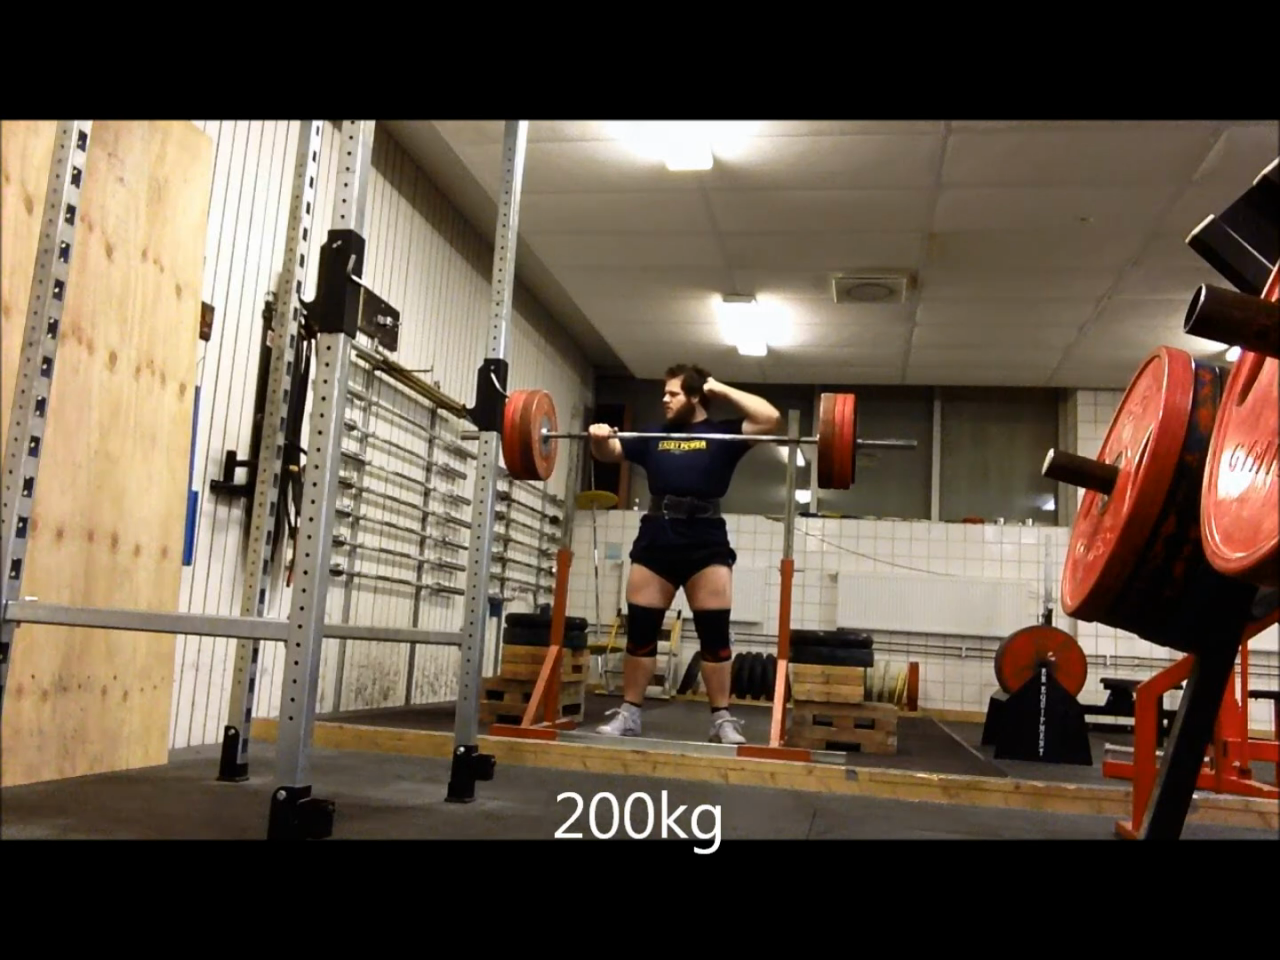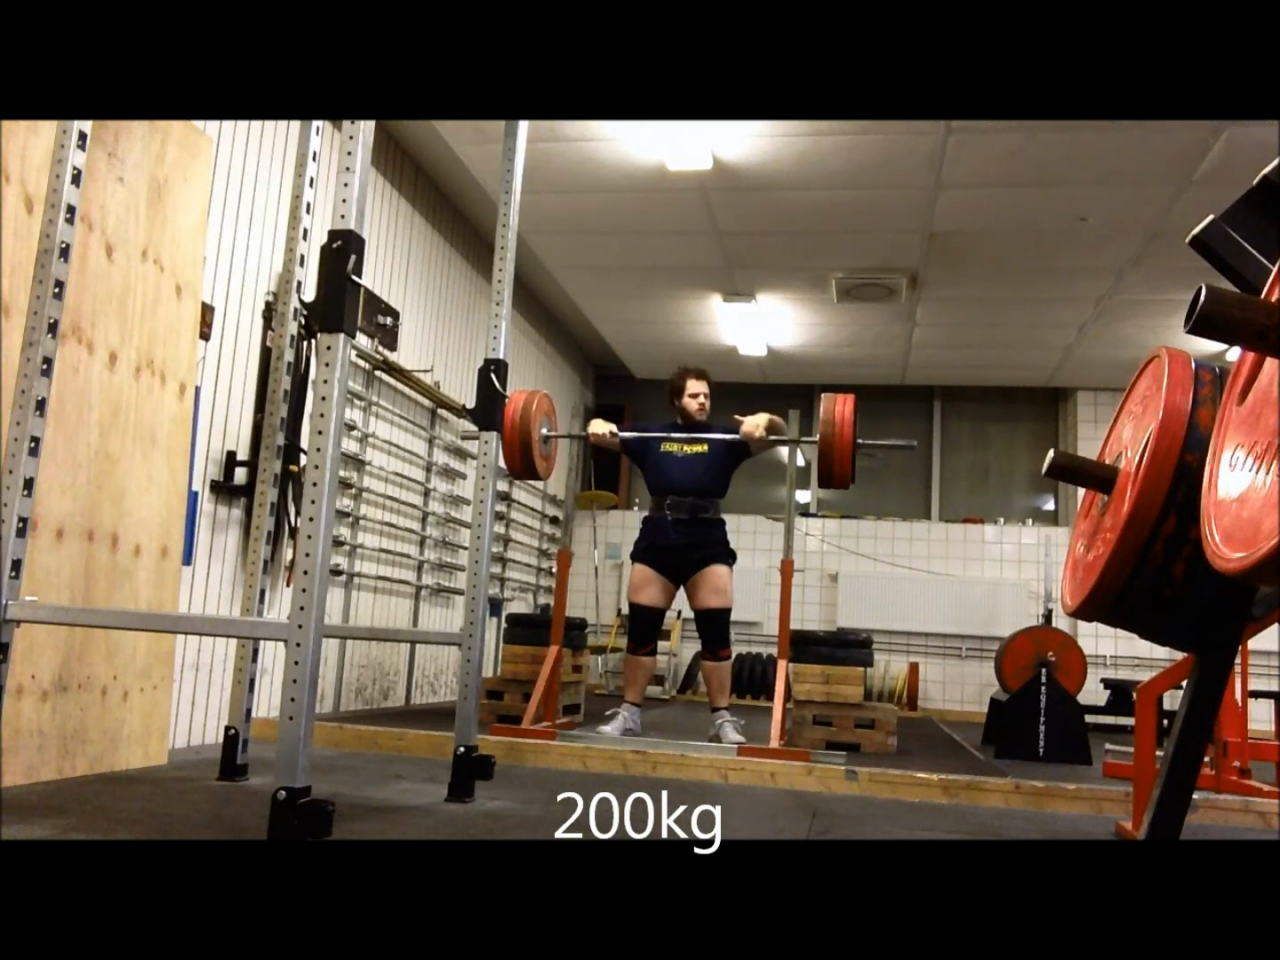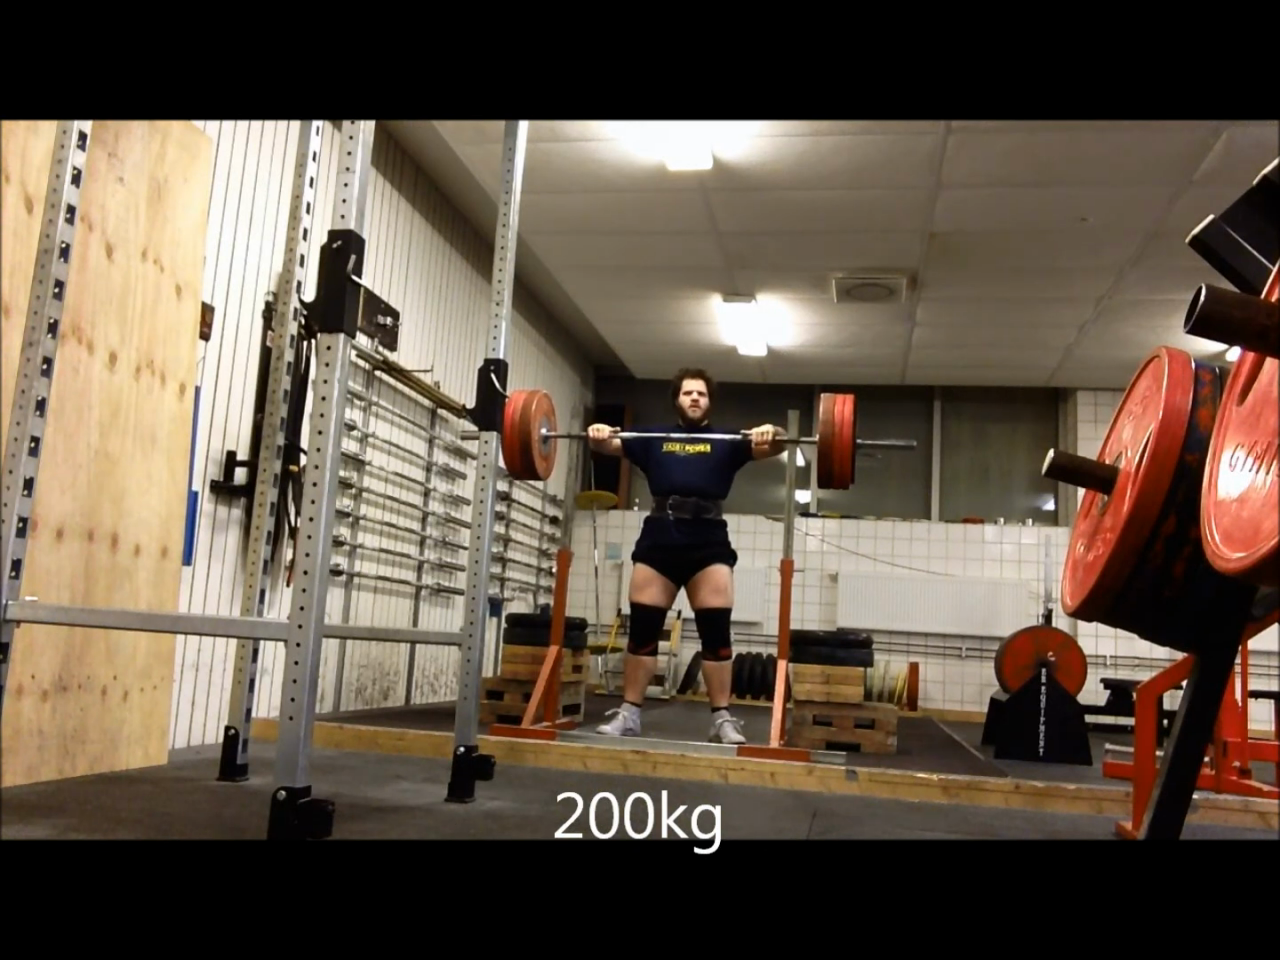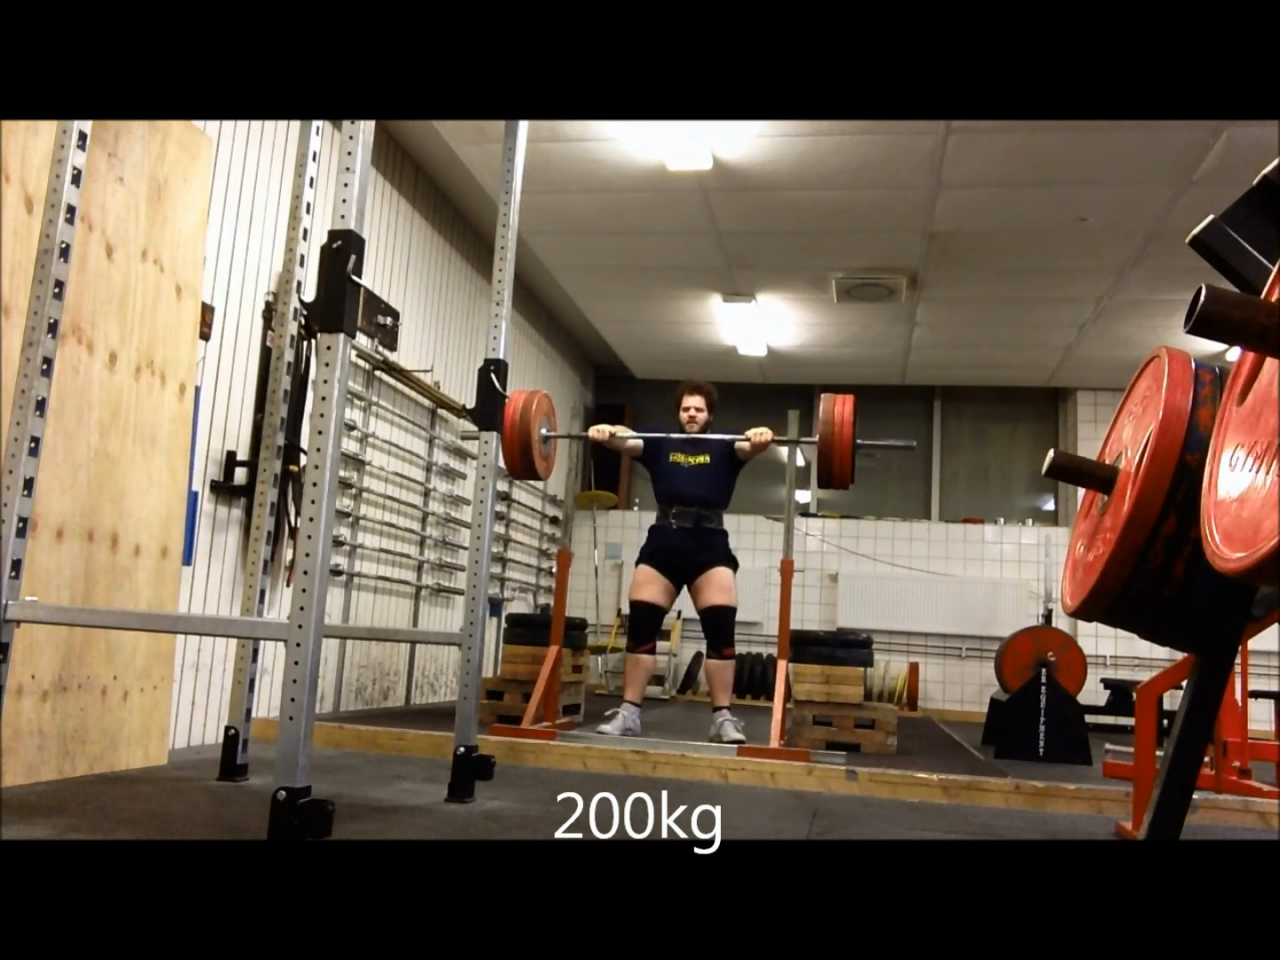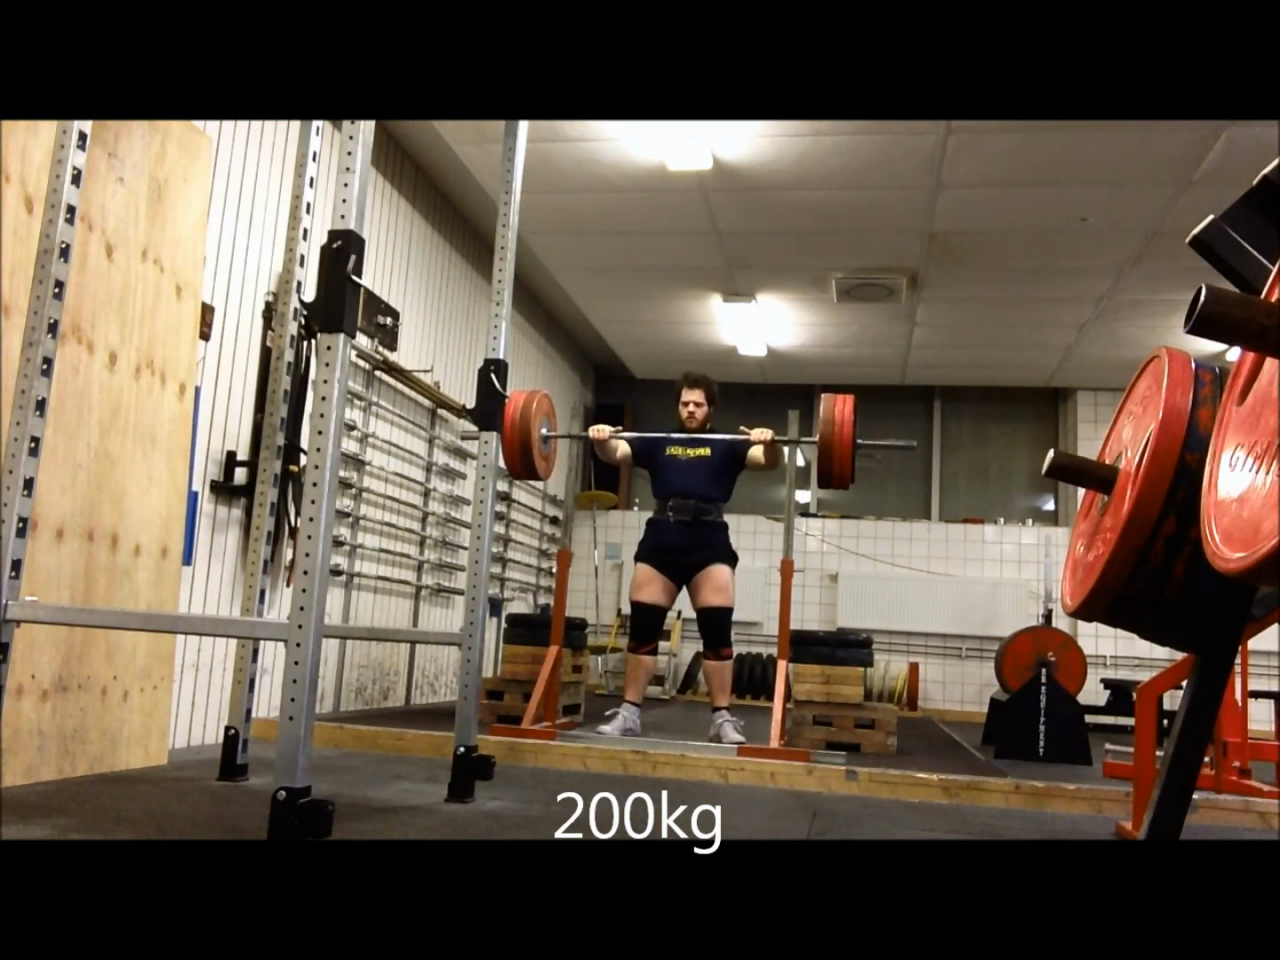
dt=1s
person 1, frame 1
left shoulder: (723, 433)
right shoulder: (652, 437)
left elbow: (771, 419)
right elbow: (607, 452)
left wrist: (722, 390)
right wrist: (599, 436)
left hip: (705, 542)
right hip: (656, 538)
left knee: (714, 632)
right knee: (640, 630)
left ankle: (722, 719)
right ankle: (629, 714)
person 1, frame 2
left shoulder: (724, 439)
right shoulder: (651, 437)
left elbow: (777, 433)
right elbow: (606, 435)
left wrist: (763, 420)
right wrist: (598, 426)
left hip: (707, 542)
right hip: (657, 539)
left knee: (716, 632)
right knee: (640, 630)
left ankle: (722, 719)
right ankle: (629, 714)
person 1, frame 3
left shoulder: (726, 441)
right shoulder: (653, 439)
left elbow: (775, 447)
right elbow: (607, 445)
left wrist: (772, 433)
right wrist: (598, 434)
left hip: (708, 541)
right hip: (659, 537)
left knee: (716, 631)
right knee: (642, 629)
left ankle: (722, 719)
right ankle: (629, 713)
person 1, frame 4
left shoulder: (724, 447)
right shoulder: (660, 444)
left elbow: (751, 446)
right elbow: (625, 440)
left wrist: (762, 437)
right wrist: (605, 433)
left hip: (709, 545)
right hip: (663, 542)
left knee: (720, 629)
right knee: (640, 626)
left ankle: (723, 718)
right ankle: (629, 713)
person 1, frame 5
left shoulder: (727, 444)
right shoulder: (658, 442)
left elbow: (768, 459)
right elbow: (615, 453)
left wrist: (768, 442)
right wrist: (602, 438)
left hip: (709, 540)
right hip: (660, 537)
left knee: (717, 630)
right knee: (642, 627)
left ankle: (722, 718)
right ankle: (628, 713)
